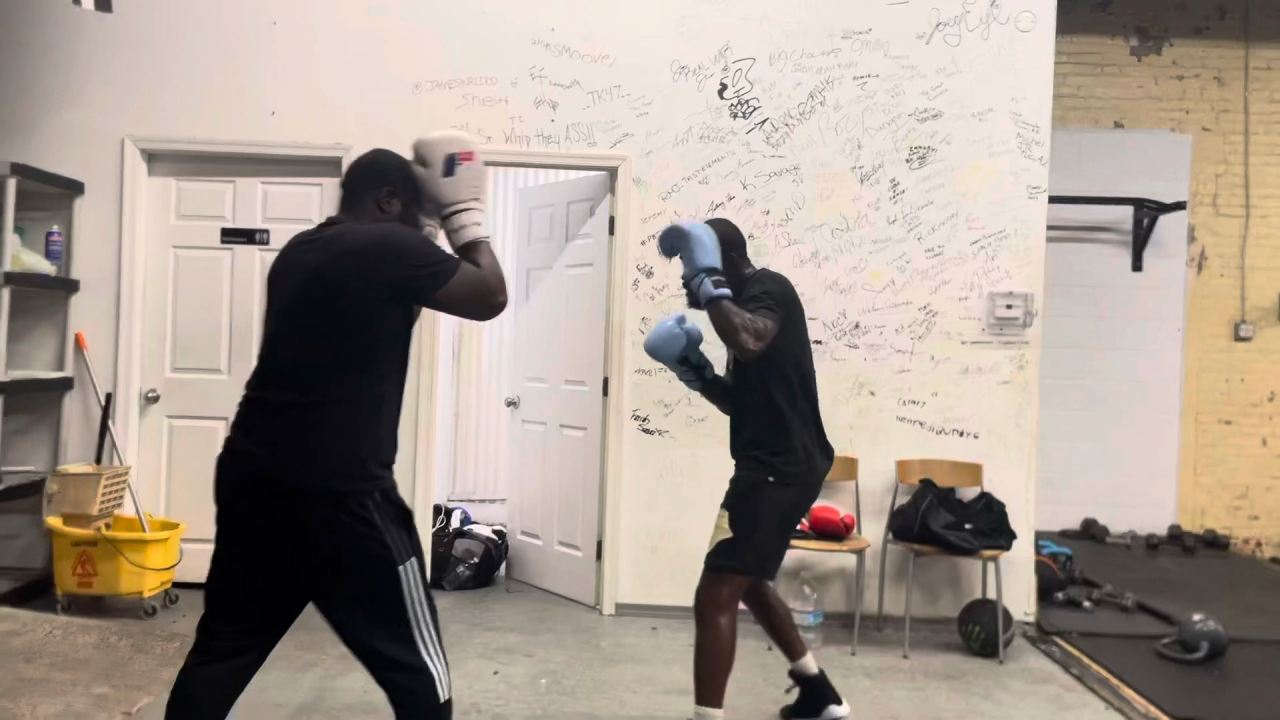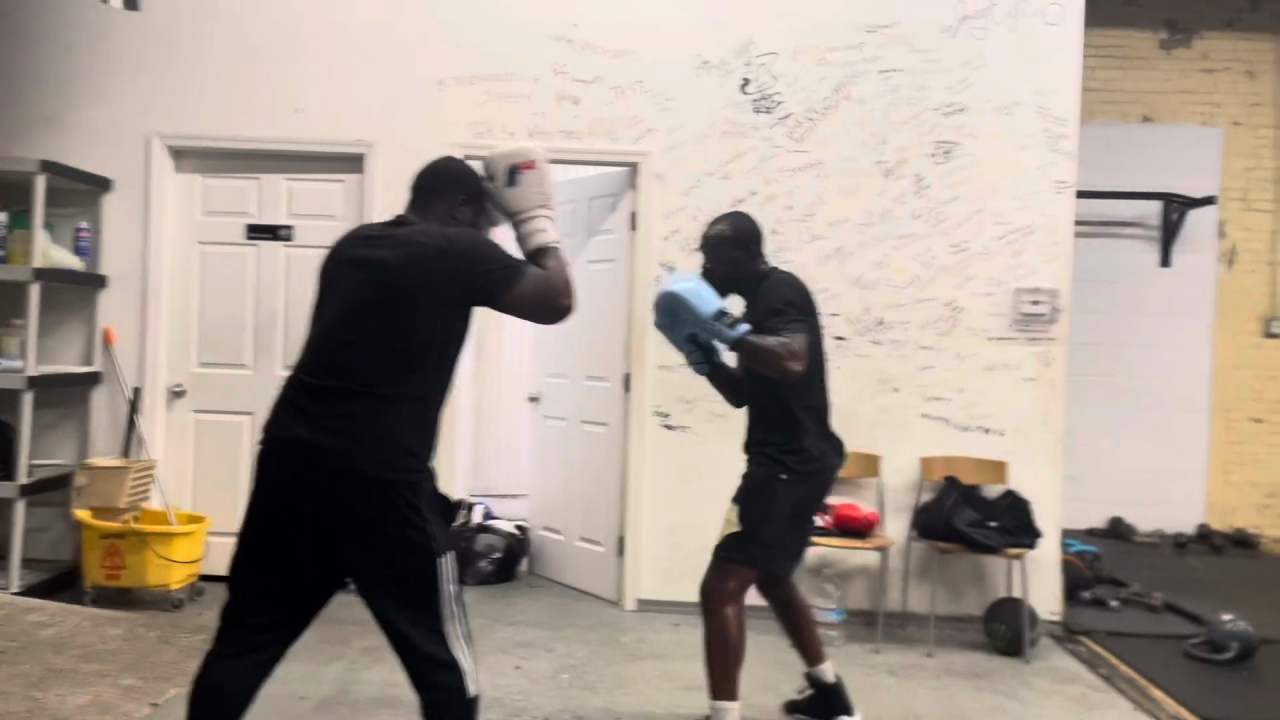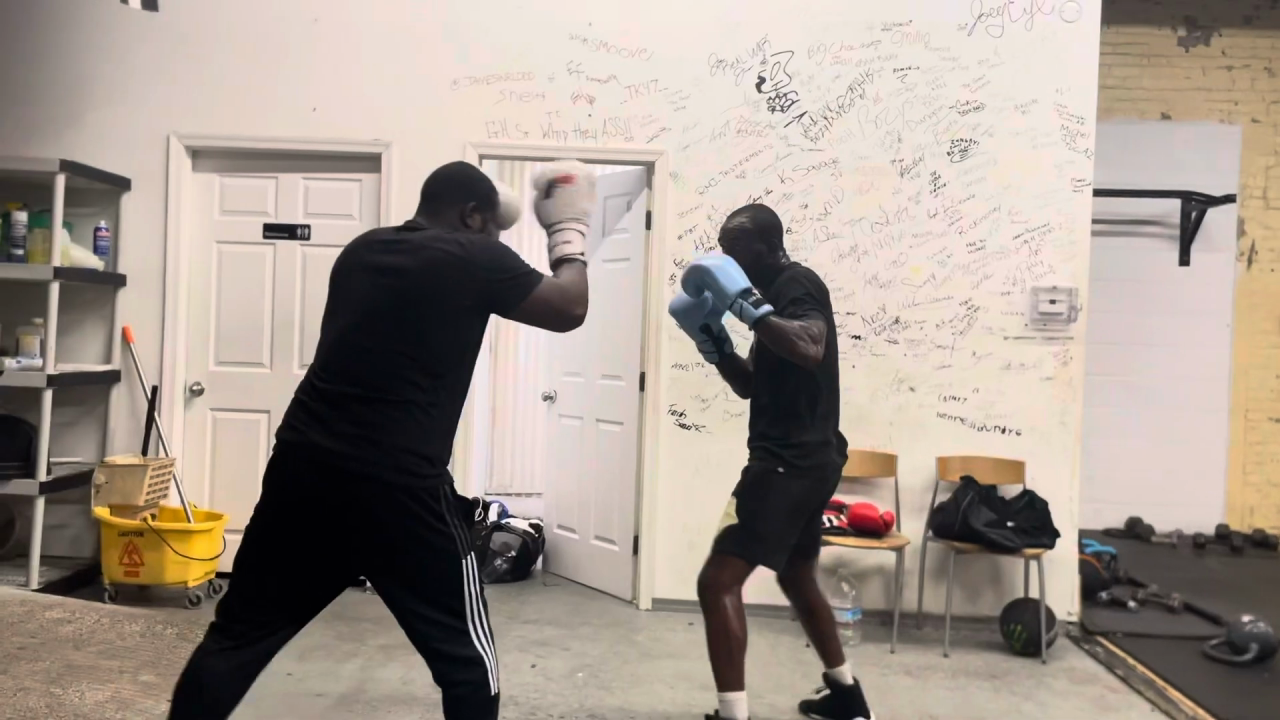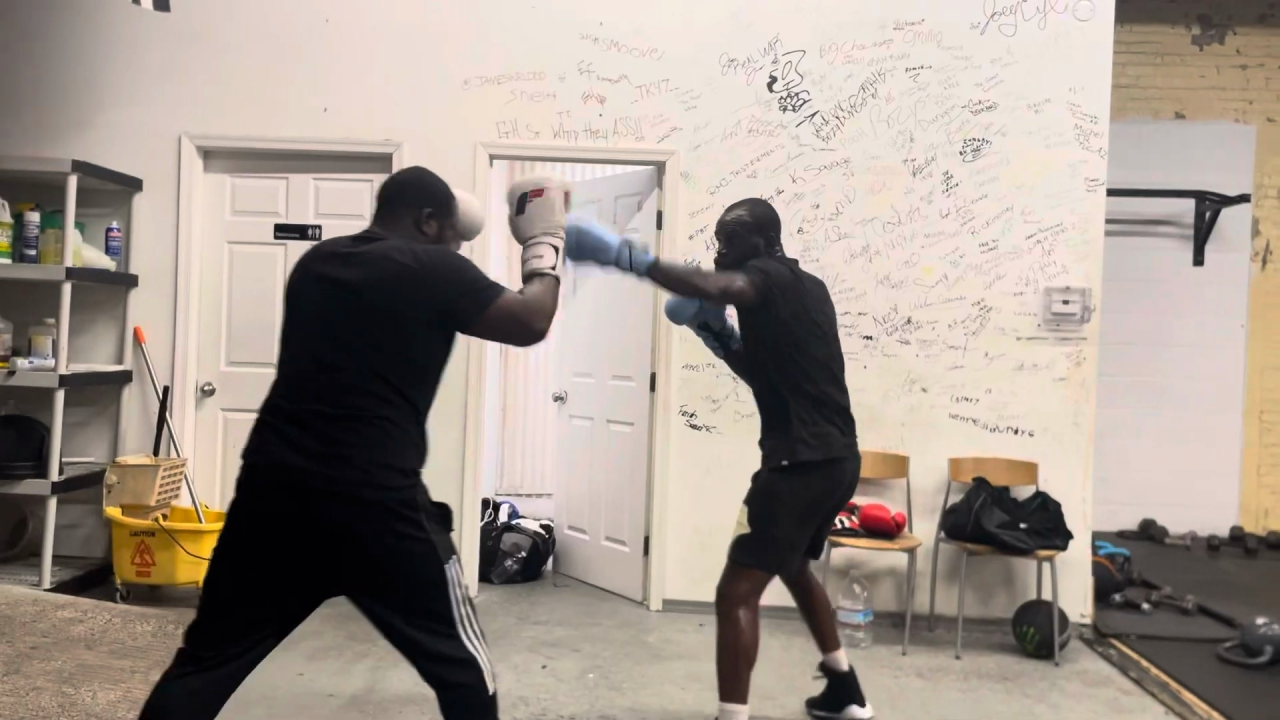
dt=0.2s
person 1, frame 1
left shoulder: (299, 251)
right shoulder: (390, 248)
right elbow: (490, 297)
right wrist: (463, 209)
left hip: (251, 475)
right hip: (339, 491)
left knee: (223, 648)
right knee: (414, 664)
person 1, frame 2
left shoulder: (354, 246)
right shoulder: (456, 252)
right elbow: (554, 301)
right wrist: (534, 216)
left hip: (291, 461)
right hip: (380, 480)
left knee: (246, 637)
right knee: (442, 658)
person 1, frame 3
left shoulder: (362, 251)
right shoulder: (473, 259)
right elbow: (568, 309)
right wrist: (569, 229)
left hip: (304, 466)
right hip: (397, 485)
left knee: (239, 633)
right knee: (465, 657)
person 1, frame 4
left shoulder: (316, 263)
right shoulder: (432, 271)
right elbow: (530, 322)
right wrist: (543, 243)
left hip: (273, 487)
right hip: (373, 500)
left knee: (208, 657)
right knee: (459, 665)
person 2, frame 1
left shoulder: (768, 288)
right shoulder: (744, 301)
left elbow: (749, 342)
left wrist: (708, 282)
right wrist: (694, 370)
left hip: (775, 469)
right hip: (778, 465)
left knee: (715, 598)
right knee: (748, 582)
person 2, frame 2
left shoulder: (780, 292)
right shoulder: (762, 301)
left elbow: (791, 363)
right elbow: (746, 392)
left wrist: (723, 327)
right wrist: (704, 355)
left hip: (785, 466)
right hip: (794, 461)
left knee: (721, 589)
right knee: (770, 577)
person 2, frame 3
left shoulder: (796, 285)
right shoulder: (776, 292)
left elbow: (810, 350)
right elbow: (751, 384)
left wrist: (745, 302)
right wrist: (712, 339)
left hip: (788, 461)
right hip: (806, 459)
left knee: (718, 582)
right knee: (797, 575)
person 2, frame 4
left shoulder: (770, 277)
right shoulder: (804, 286)
left elbow: (710, 286)
left wrist: (623, 254)
right wrist: (719, 336)
left hip: (801, 462)
right hip: (833, 459)
left knee: (737, 593)
right knee: (793, 568)
